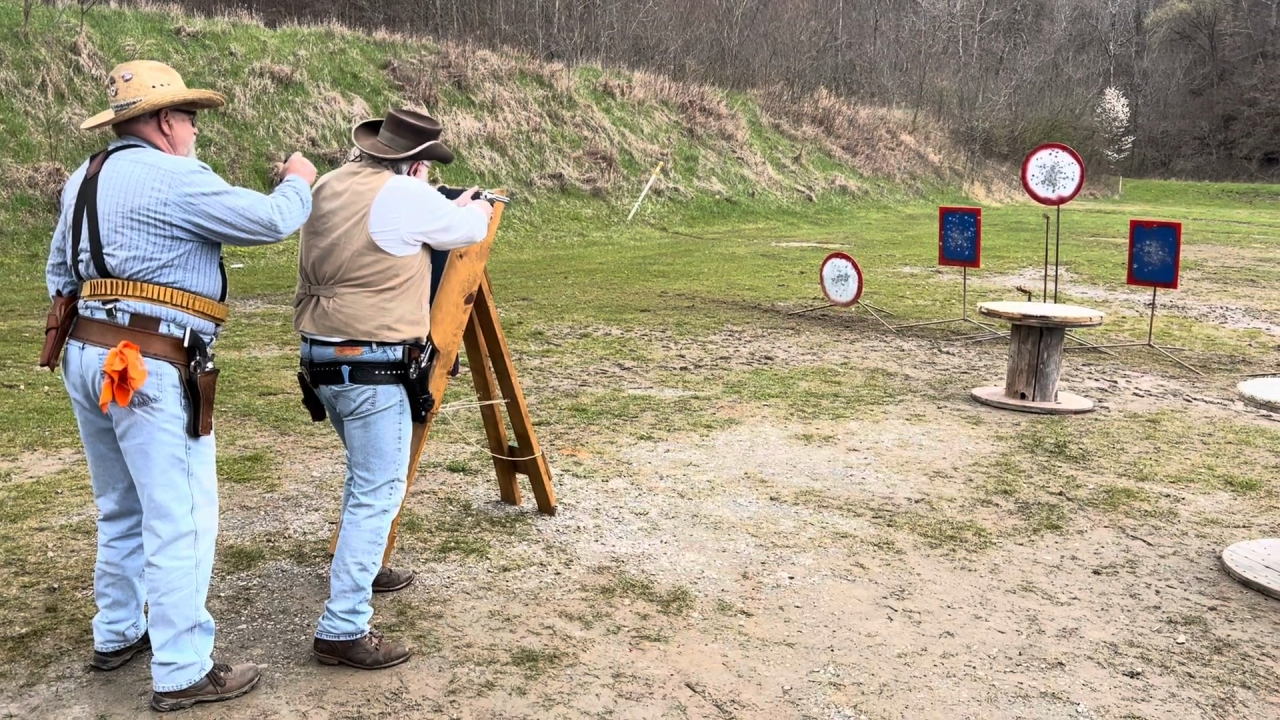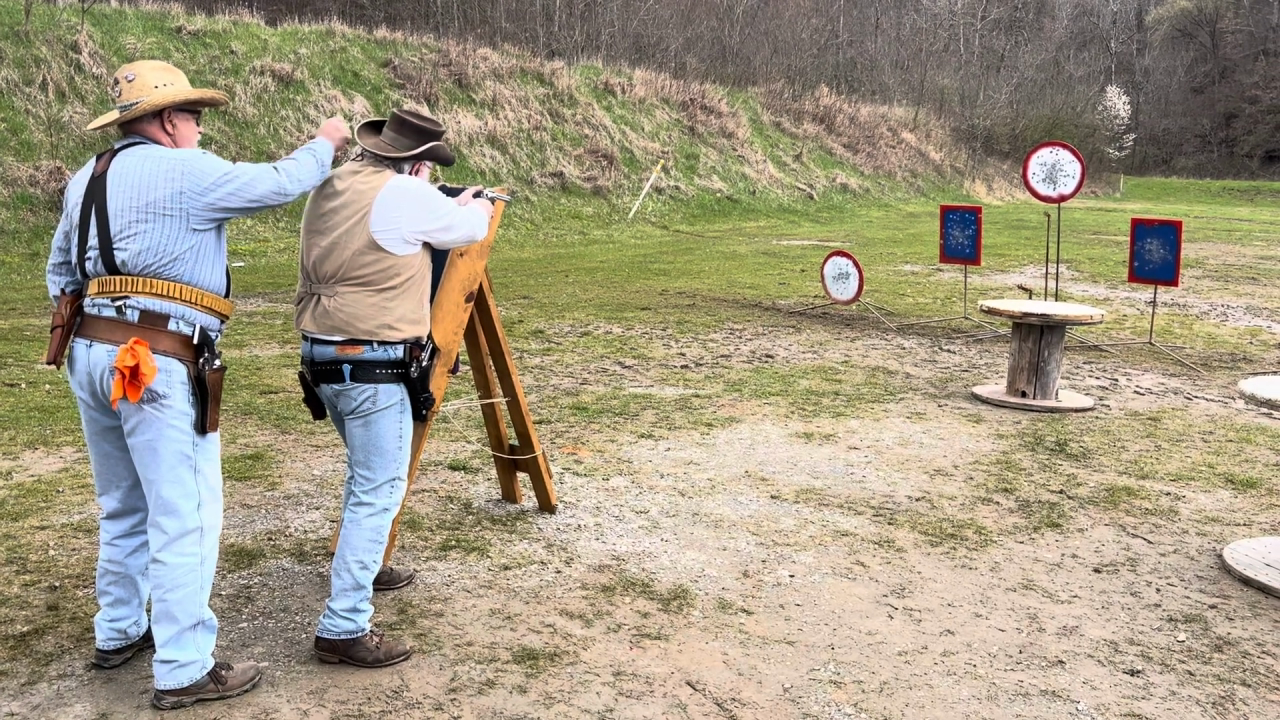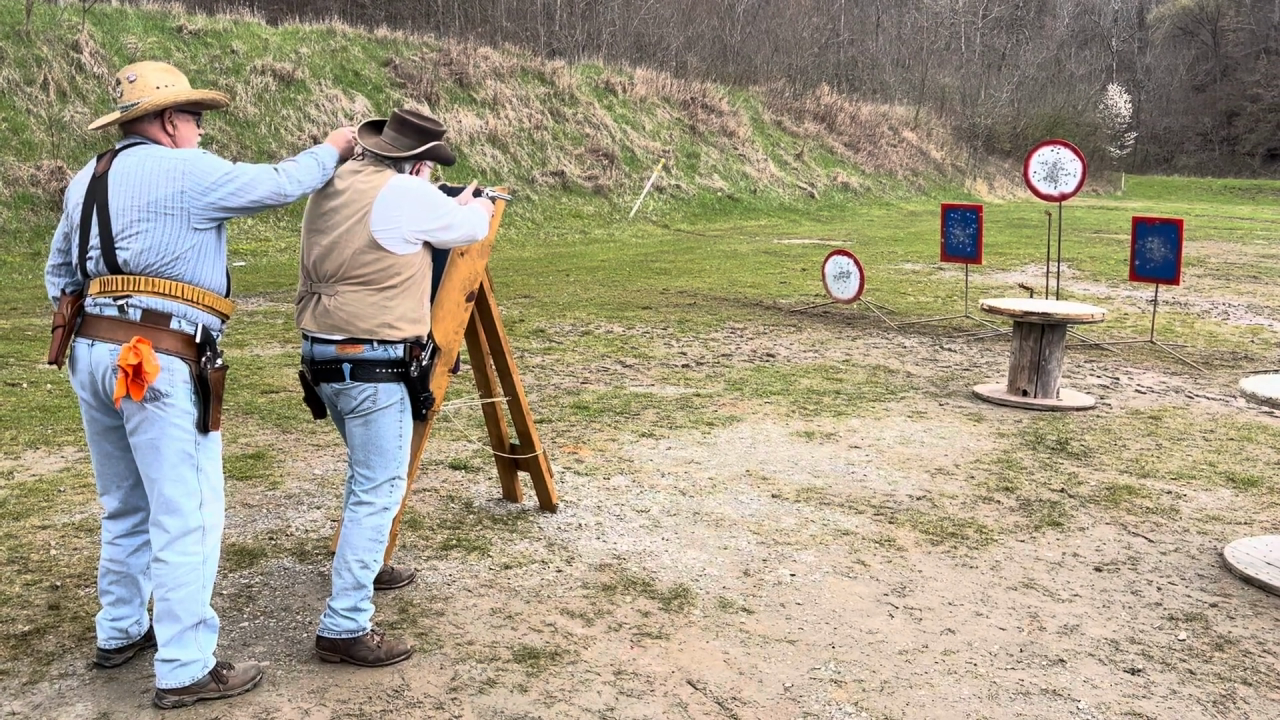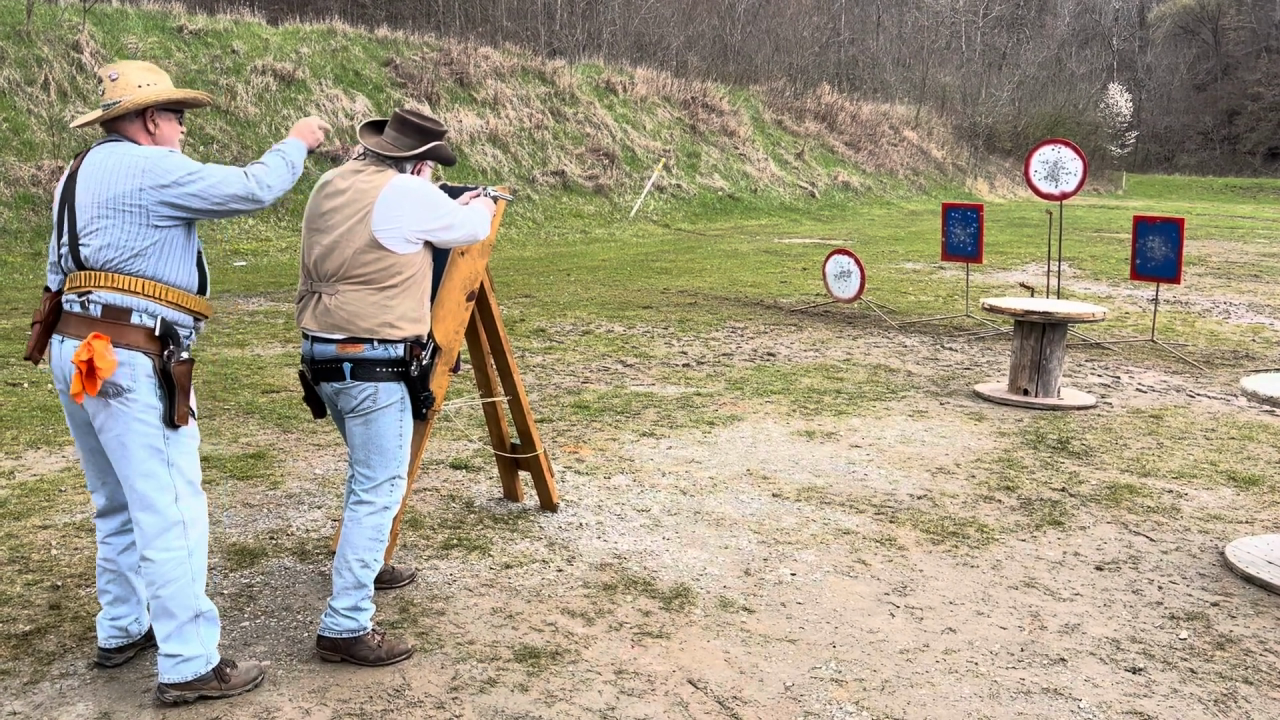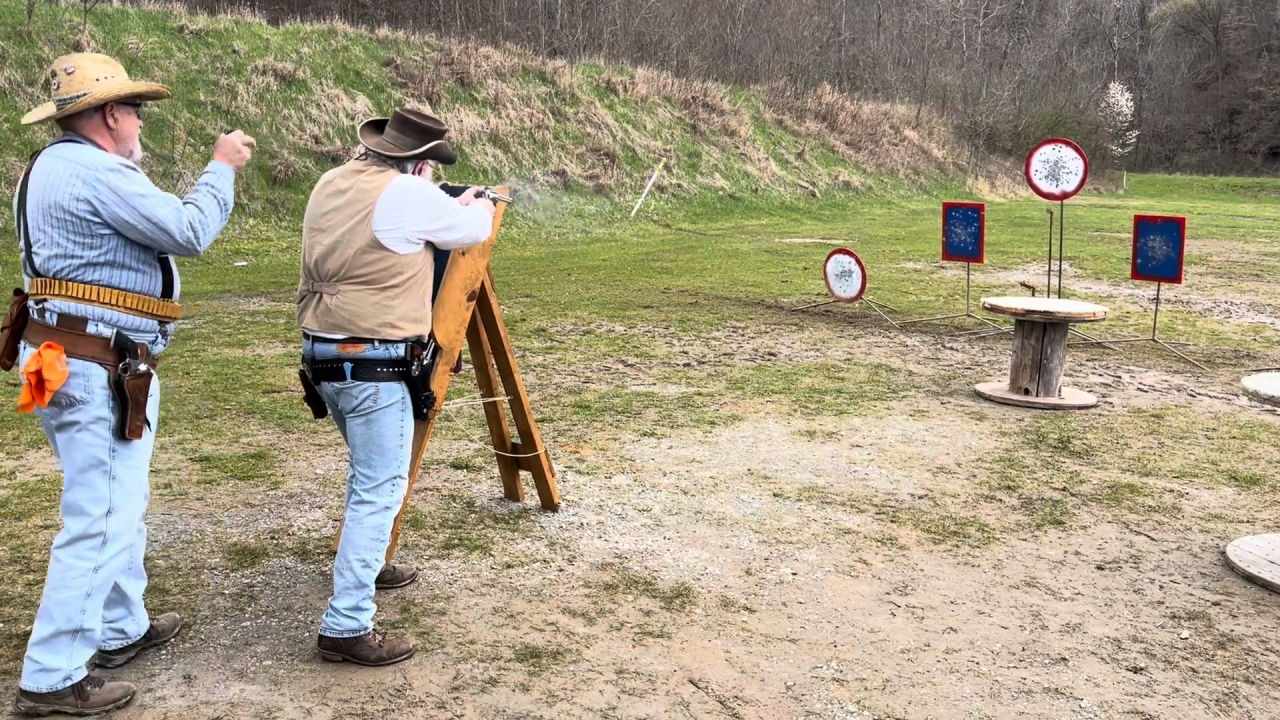
dt=0.5s
person 1, frame 1
left shoulder: (83, 180)
right shoulder: (172, 179)
left elbow: (60, 271)
right elbow: (271, 220)
right wrist: (298, 182)
left hip: (86, 356)
right hip: (150, 365)
left knee: (121, 509)
right knee: (180, 519)
left ankle: (116, 634)
right ankle: (182, 674)
person 1, frame 2
left shoulder: (86, 178)
right shoulder: (183, 172)
left elbow: (60, 270)
right elbow: (282, 183)
right wrist: (324, 143)
left hip: (91, 353)
right hip: (157, 361)
left knee: (124, 507)
right knee: (185, 515)
left ankle: (117, 632)
right ankle: (183, 671)
person 1, frame 3
left shoulder: (86, 180)
right shoulder: (184, 172)
left elbow: (60, 272)
right elbow: (280, 184)
right wrist: (331, 150)
left hip: (92, 353)
right hip: (159, 361)
left knee: (126, 506)
right knee: (186, 516)
left ankle: (119, 631)
right ankle: (184, 670)
person 1, frame 4
left shoulder: (78, 175)
right shoulder: (149, 168)
left elbow: (57, 269)
right elbow: (251, 189)
right wrist: (297, 143)
left hip: (78, 350)
right hip: (131, 359)
left knee: (118, 505)
right knee: (169, 512)
left ankle: (120, 630)
right ankle: (189, 665)
person 1, frame 5
right shoulder: (97, 172)
right elbow: (189, 233)
right wrist: (221, 165)
left hip: (56, 357)
right hip: (97, 367)
left knee: (116, 507)
right knee: (97, 523)
left ankle: (122, 629)
person 2, frame 1
left shoulder: (327, 187)
right shoulder: (403, 196)
right elbow: (467, 230)
left wrist: (450, 207)
right wrist: (477, 208)
left hip: (322, 360)
right hip: (371, 366)
left knee: (365, 475)
right knee: (377, 493)
left ankle: (362, 569)
right ankle: (342, 629)
person 2, frame 2
left shoulder: (329, 187)
right shoulder: (405, 194)
right elbow: (467, 229)
left wrist: (450, 204)
right wrist: (478, 206)
left hip: (323, 358)
right hip: (372, 366)
left knee: (365, 475)
right knee: (378, 492)
left ankle: (363, 566)
right ankle: (343, 627)
person 2, frame 3
left shoulder: (330, 185)
right shoulder: (405, 194)
right elbow: (468, 228)
left wrist: (453, 204)
right wrist: (479, 206)
left hip: (324, 358)
right hip: (372, 364)
left knee: (367, 473)
right knee: (378, 491)
left ankle: (363, 566)
right ankle: (344, 627)
person 2, frame 4
left shoulder: (331, 185)
right shoulder: (406, 194)
right elbow: (470, 230)
left wrist: (451, 205)
right wrist: (480, 206)
left hip: (324, 357)
right hip: (372, 365)
left knee: (367, 474)
right knee: (378, 491)
left ankle: (363, 565)
right ankle: (345, 626)
person 2, frame 5
left shoulder: (331, 184)
right shoulder: (407, 195)
right elbow: (471, 230)
left wrist: (454, 206)
right wrist: (480, 207)
left hip: (325, 357)
right hip: (373, 364)
left knee: (368, 473)
right knee: (379, 491)
left ankle: (365, 566)
right ankle: (346, 626)
